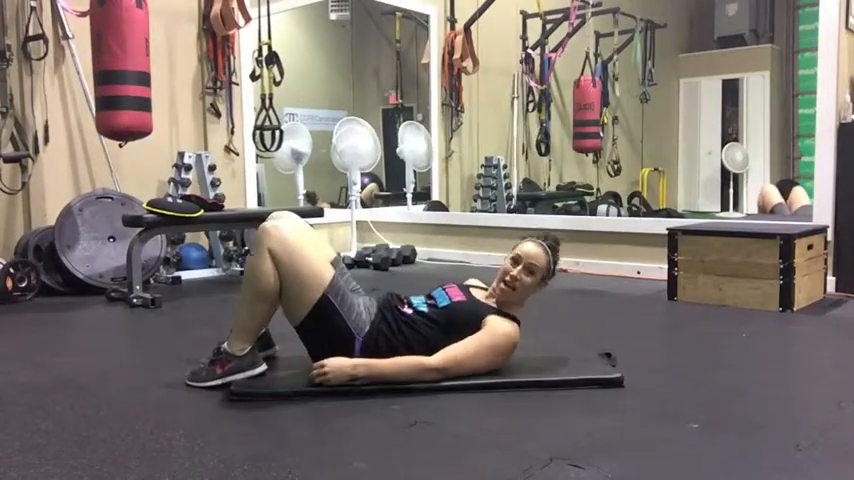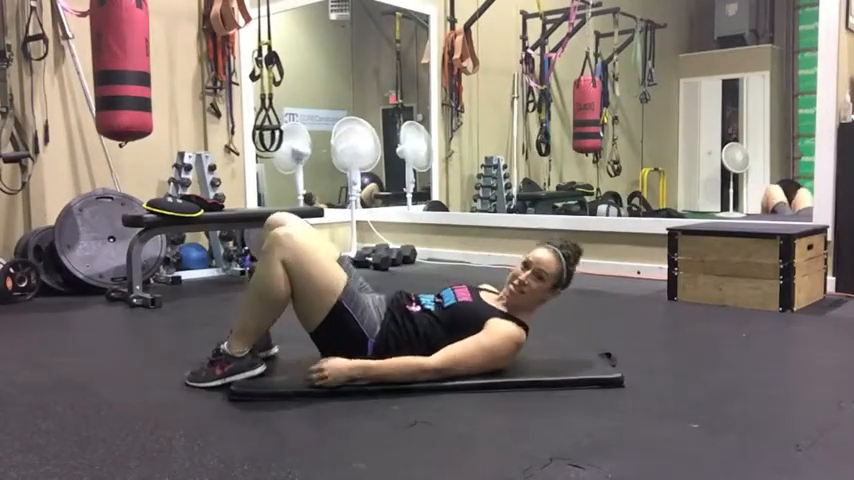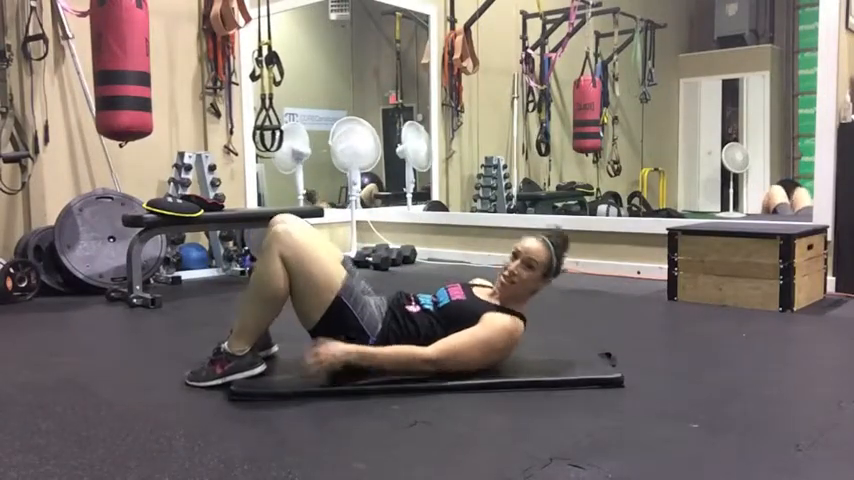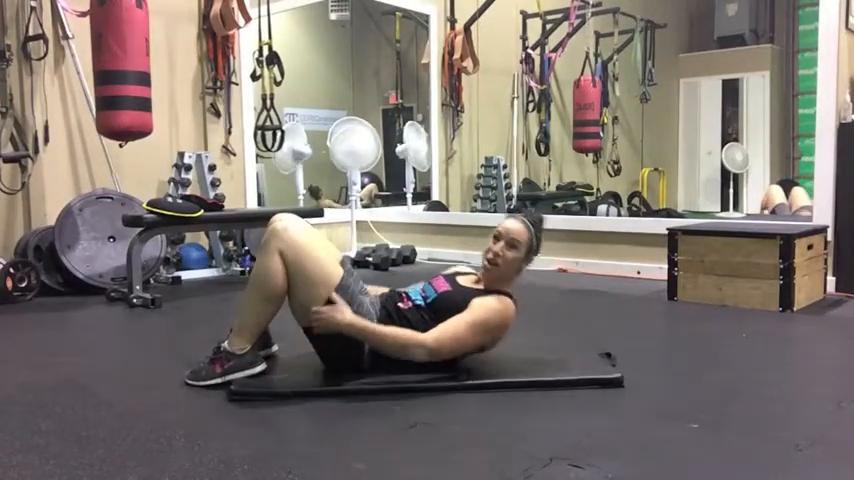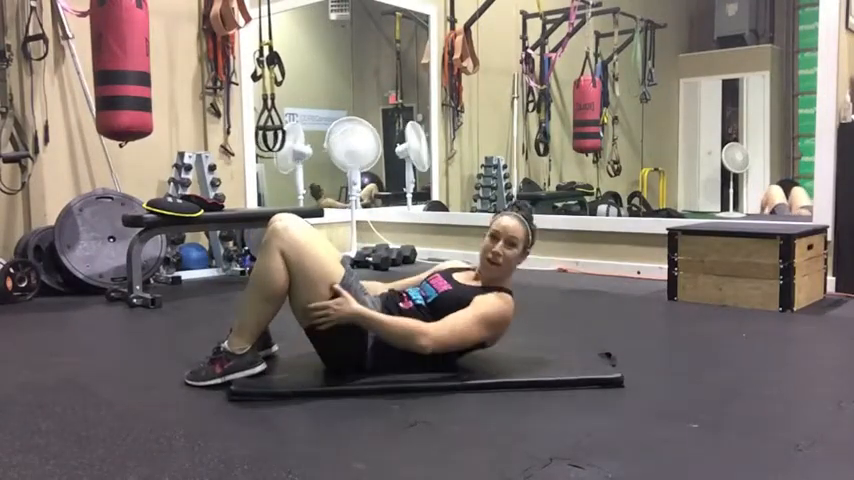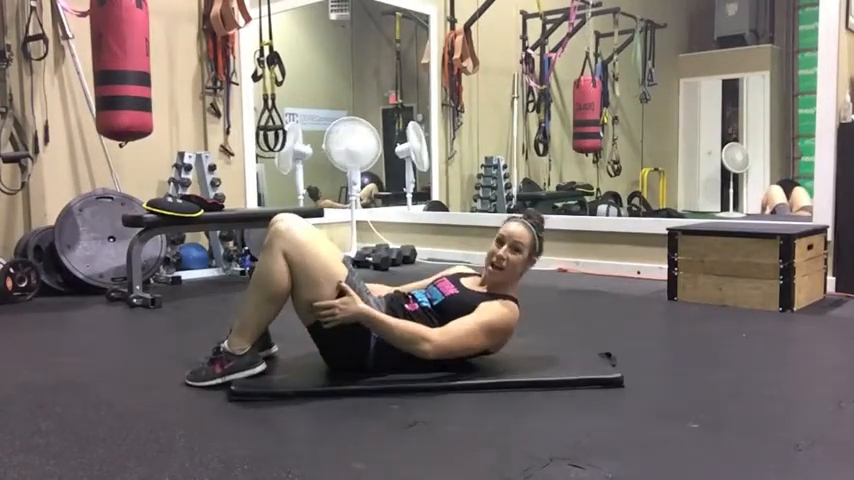
dt=0.2s
person 1, frame 1
left shoulder: (504, 331)
right shoulder: (476, 287)
left elbow: (434, 367)
left wrist: (354, 367)
left hip: (358, 340)
right hip: (368, 312)
left knee: (272, 237)
right knee: (281, 221)
left ankle: (238, 355)
right ankle: (255, 337)
person 1, frame 2
left shoulder: (509, 334)
right shoulder: (489, 292)
left elbow: (433, 366)
left wrist: (354, 368)
left hip: (367, 340)
right hip: (377, 309)
left knee: (283, 244)
right knee: (281, 223)
left ankle: (238, 355)
right ankle: (253, 336)
person 1, frame 3
left shoulder: (506, 327)
right shoulder: (483, 287)
left elbow: (429, 359)
left wrist: (349, 353)
left hip: (370, 337)
right hip: (378, 310)
left knee: (283, 240)
right knee: (284, 225)
left ankle: (238, 354)
right ankle: (255, 337)
person 1, frame 4
left shoulder: (498, 308)
right shoulder: (465, 273)
left elbow: (425, 347)
left wrist: (351, 325)
left hip: (363, 340)
right hip: (371, 310)
left knee: (283, 237)
right knee: (284, 224)
left ankle: (238, 353)
right ankle: (255, 337)
person 1, frame 5
left shoulder: (498, 306)
right shoulder: (458, 268)
left elbow: (428, 339)
left wrist: (357, 314)
right wrist: (344, 284)
left hip: (365, 344)
right hip: (372, 314)
left knee: (283, 237)
right knee: (283, 224)
left ankle: (238, 353)
right ankle: (255, 336)
person 1, frame 6
left shoulder: (502, 313)
right shoulder: (465, 273)
left elbow: (430, 344)
left wrist: (363, 313)
right wrist: (350, 286)
left hip: (367, 344)
right hip: (374, 316)
left knee: (286, 237)
right knee: (285, 225)
left ankle: (238, 353)
right ankle: (255, 337)
